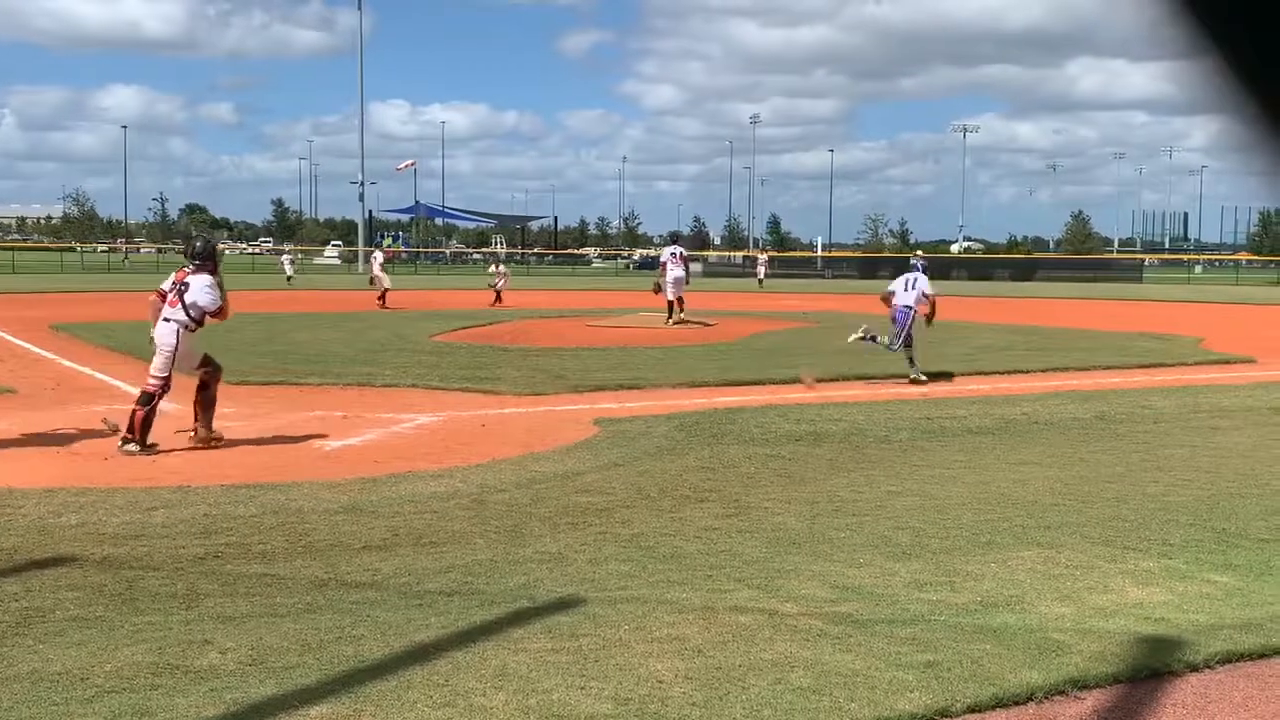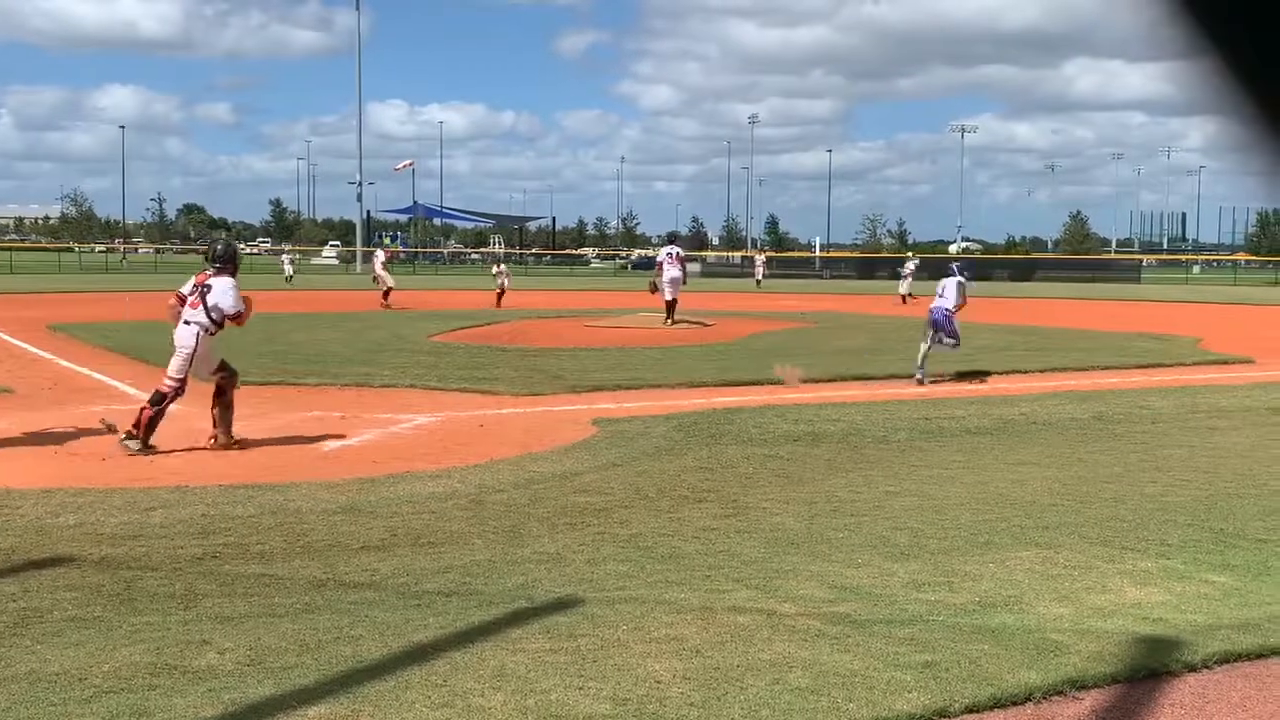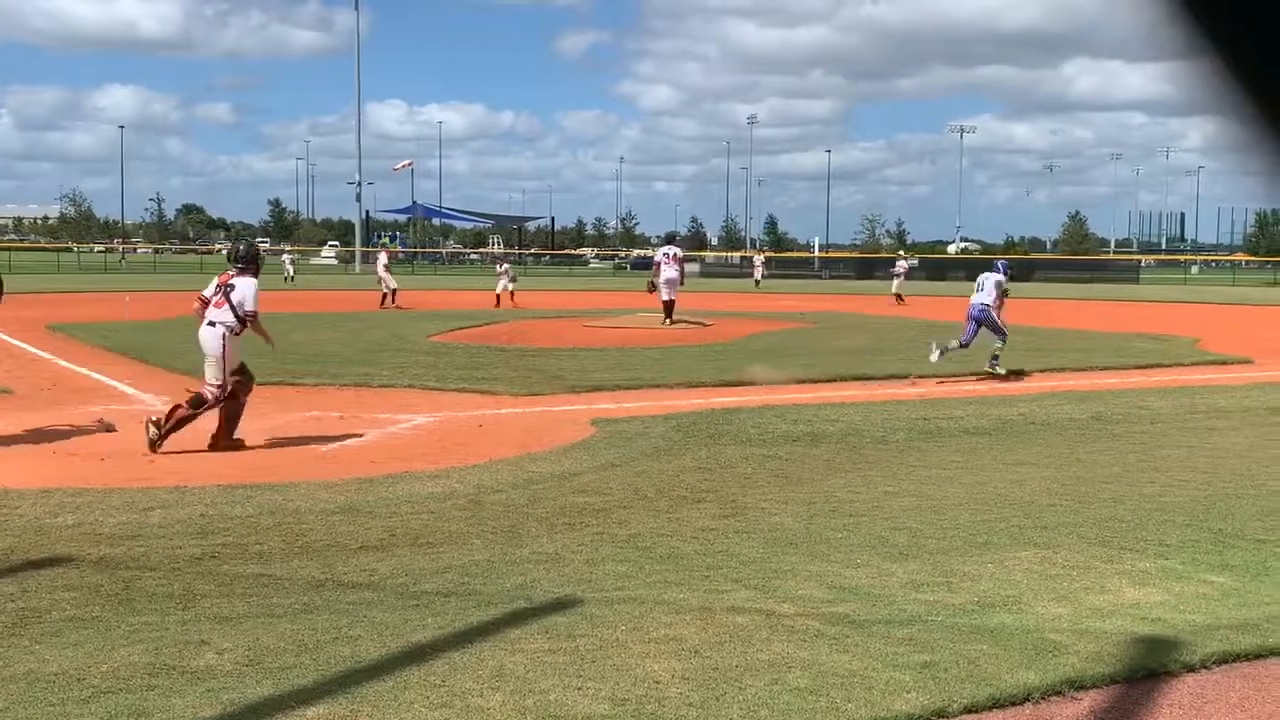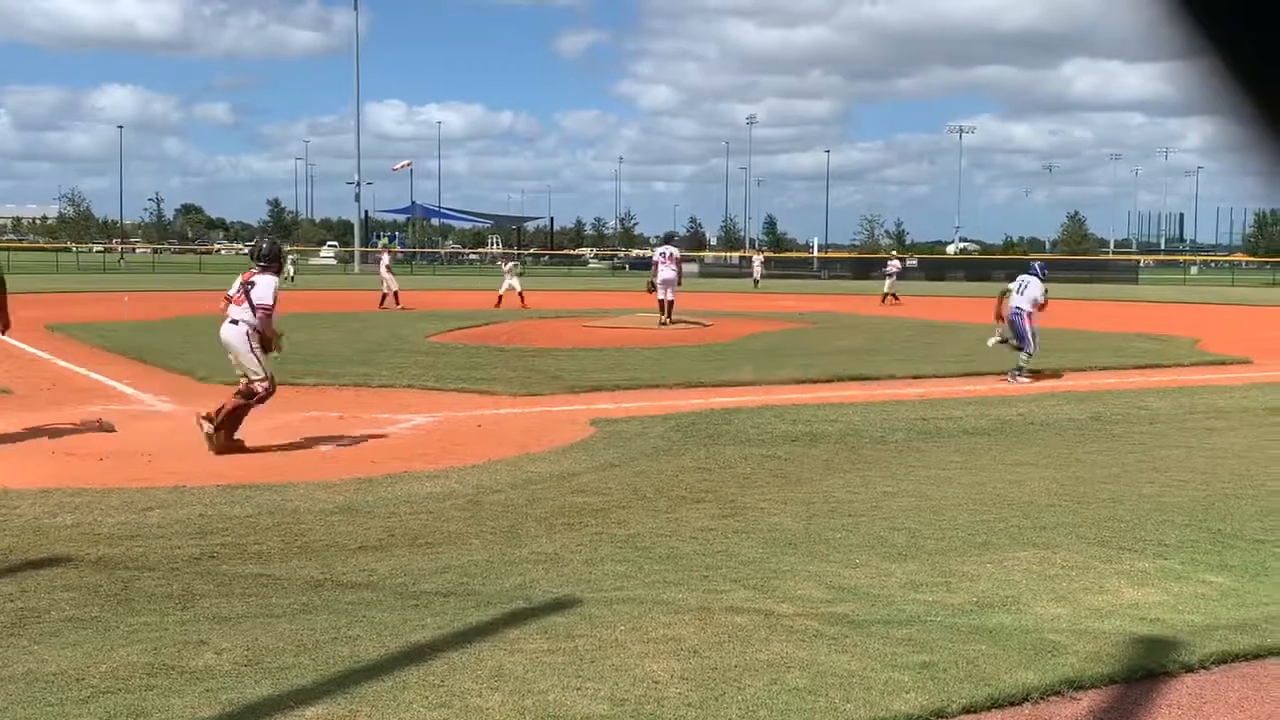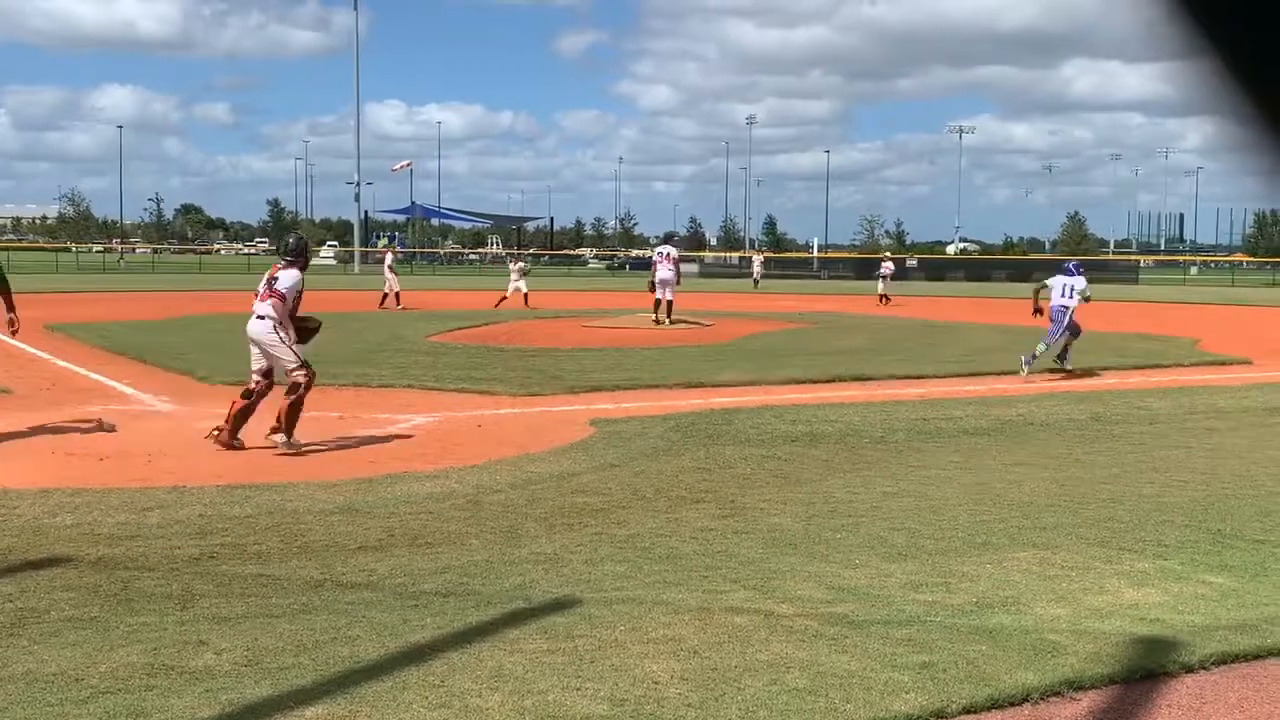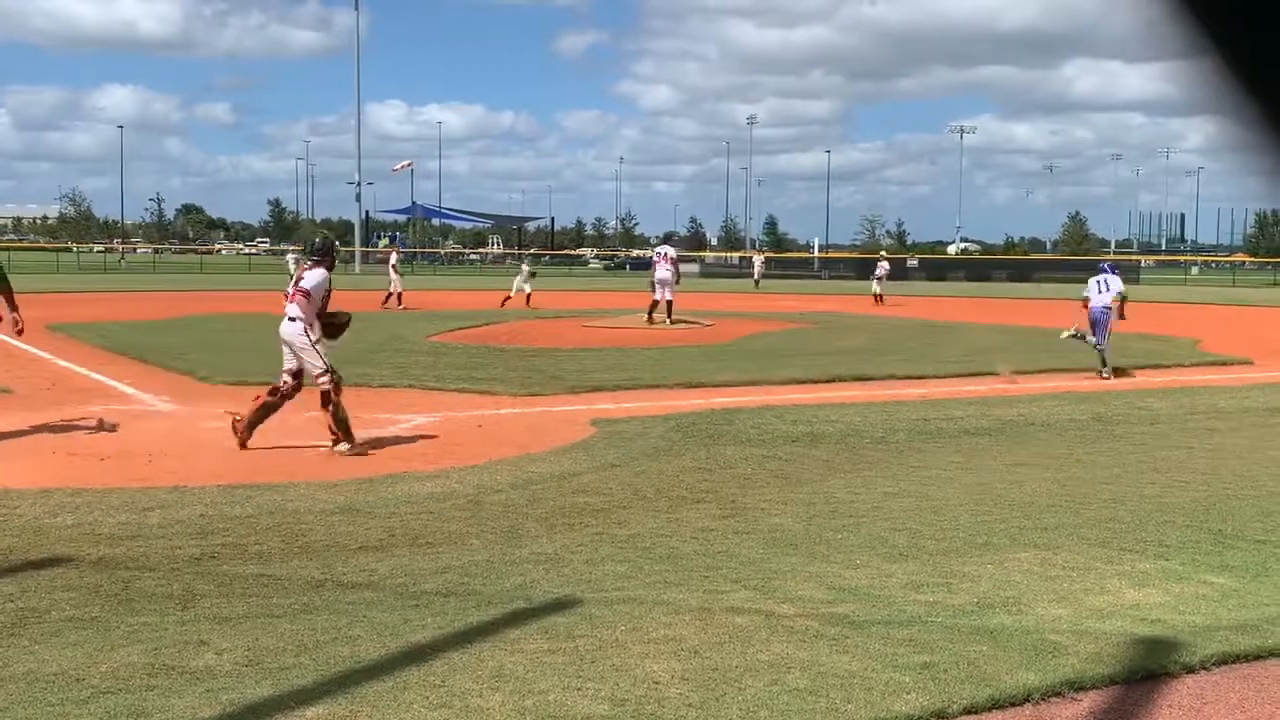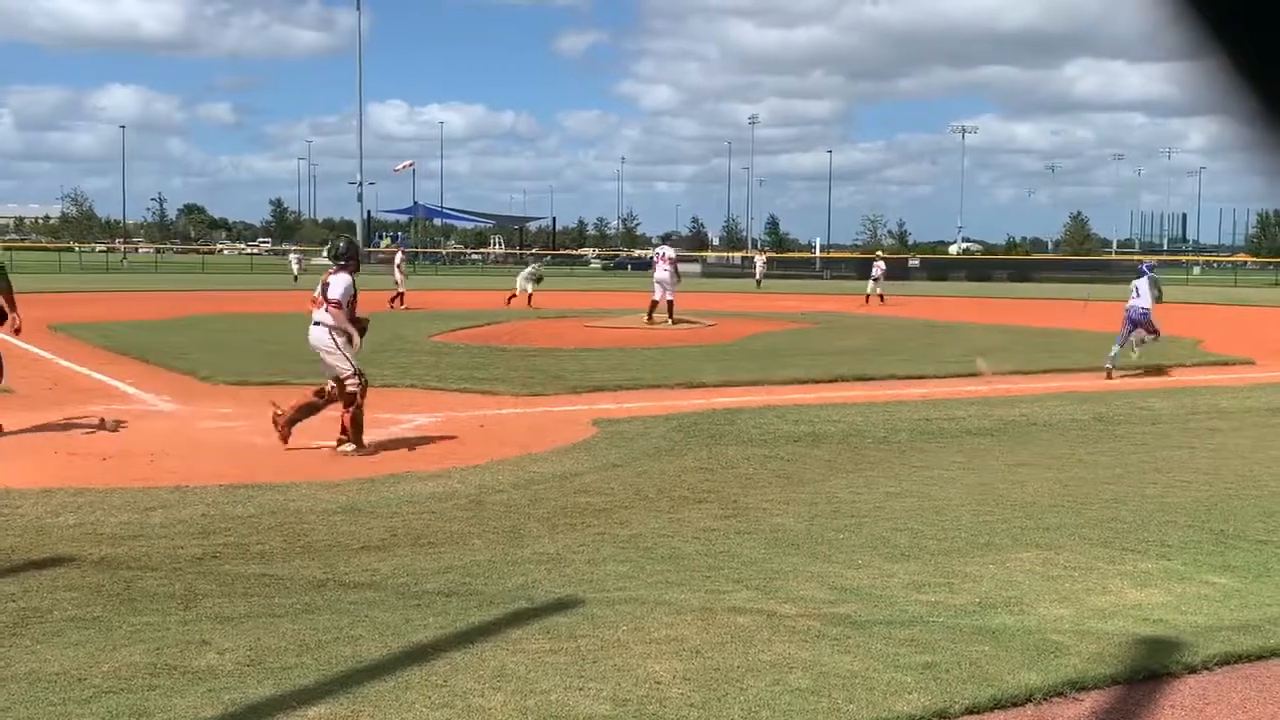
dt=0.1s
person 1, frame 1
left shoulder: (180, 274)
right shoulder: (206, 280)
left elbow: (155, 300)
right elbow: (220, 314)
left wrist: (155, 328)
right wrist: (221, 292)
left hip: (164, 328)
right hip: (176, 334)
left knee: (210, 373)
right knee: (156, 386)
left ankle: (203, 432)
right ankle: (132, 440)
person 1, frame 2
left shoulder: (200, 277)
right shoulder: (227, 283)
left elbow: (174, 303)
right elbow: (239, 320)
left wrist: (178, 329)
right wrist: (248, 308)
left hip: (186, 332)
right hip: (195, 337)
left knee: (227, 377)
right knee: (171, 387)
left ankle: (222, 435)
right ankle: (135, 437)
person 1, frame 3
left shoulder: (223, 278)
right shoulder: (249, 283)
left elbow: (197, 306)
right elbow: (252, 320)
right wrist: (266, 336)
left hip: (207, 331)
right hip: (220, 336)
left knee: (243, 382)
right knee: (212, 394)
left ankle: (224, 438)
right ankle: (161, 426)
person 1, frame 4
left shoulder: (246, 276)
right shoulder: (270, 281)
left elbow: (224, 306)
right elbow: (262, 315)
right wrist: (273, 336)
left hip: (228, 330)
right hip: (244, 334)
left knee: (250, 385)
right knee: (264, 386)
left ankle: (224, 437)
right ankle: (214, 419)
person 1, frame 5
left shoulder: (275, 271)
right shoulder: (294, 275)
left elbow: (264, 300)
right elbow: (275, 298)
right wrist: (288, 324)
left hip: (255, 325)
right hip: (270, 329)
left knee: (259, 384)
right knee: (303, 375)
left ankle: (226, 434)
right ankle: (281, 431)
person 1, frame 6
left shoulder: (304, 271)
right shoulder: (321, 274)
left elbow: (294, 299)
right elbow: (301, 297)
right wrist: (314, 321)
left hip: (288, 327)
right hip: (301, 331)
left knee: (289, 384)
right knee: (329, 381)
left ankle: (245, 425)
right ankle: (341, 440)
person 1, frame 7
left shoulder: (330, 276)
right shoulder: (345, 279)
left elbow: (319, 306)
right elbow: (332, 308)
right wrist: (352, 330)
left hip: (320, 334)
right hip: (329, 336)
left knee: (337, 389)
right knee: (356, 384)
left ankle: (287, 418)
right ankle: (349, 441)
